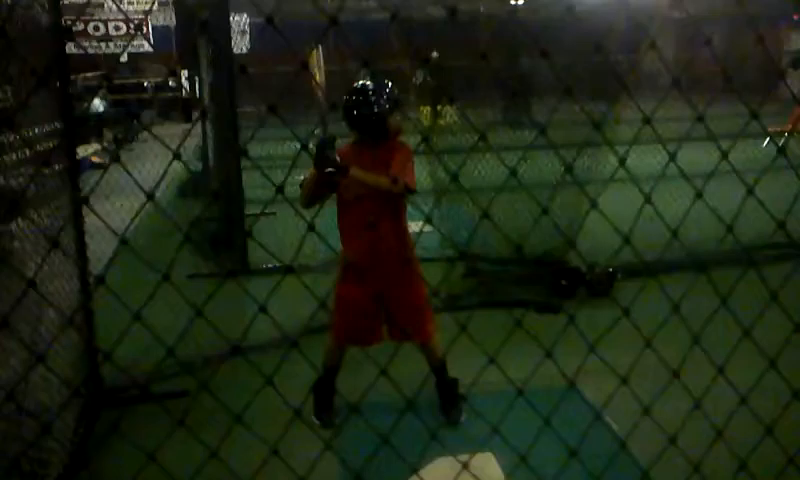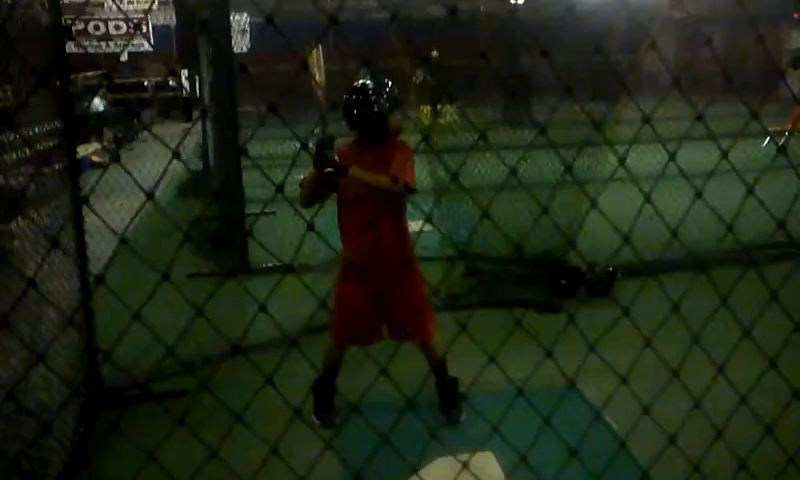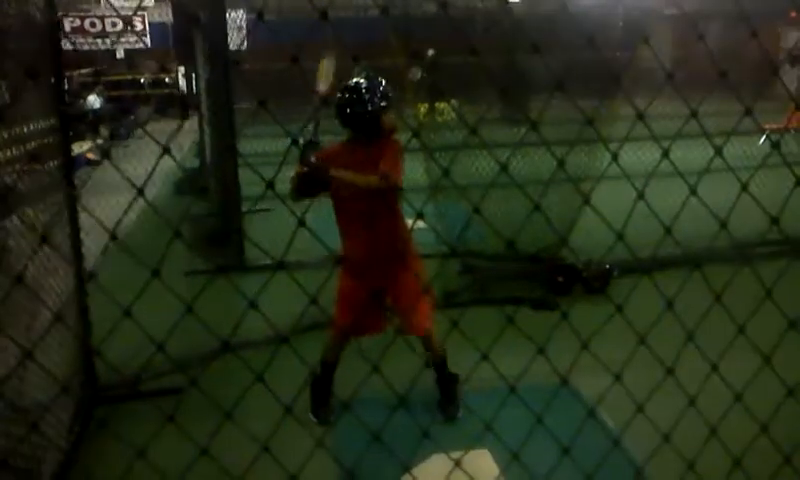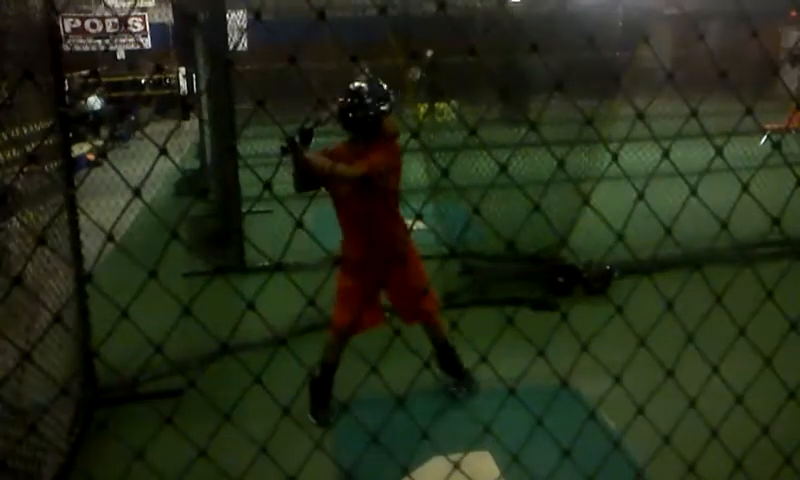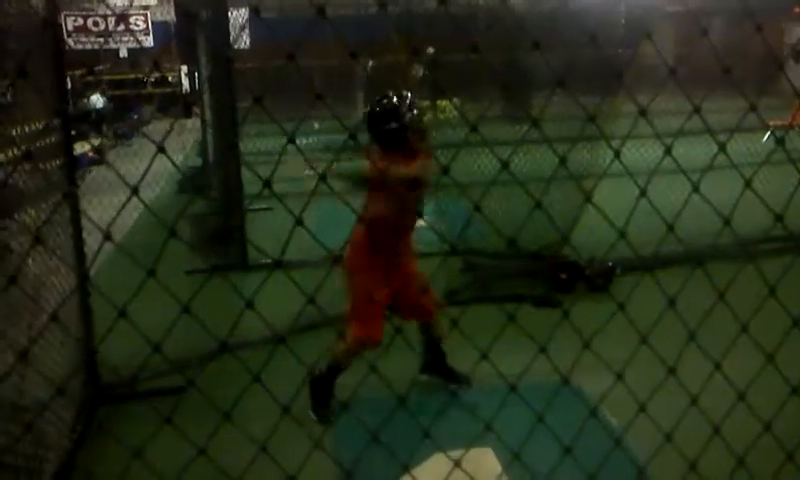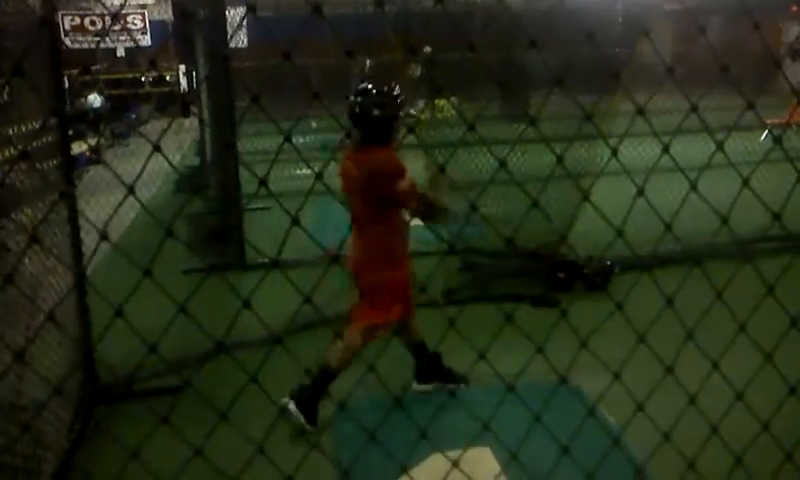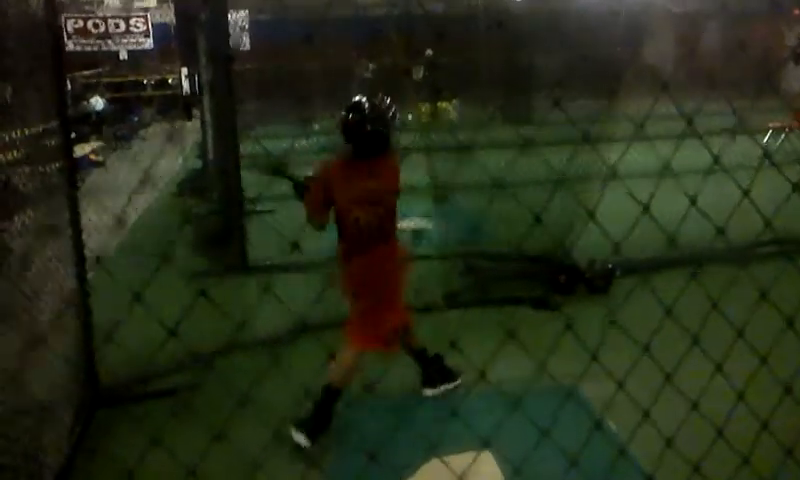
dt=0.2s
person 1, frame 1
left shoulder: (398, 150)
right shoulder: (341, 155)
left elbow: (396, 187)
right elbow: (307, 200)
left wrist: (348, 170)
right wrist: (319, 165)
left hip: (398, 262)
right hip: (357, 265)
left knee: (422, 330)
right knee: (343, 333)
left ankle: (446, 389)
right ankle: (324, 392)
person 1, frame 2
left shoulder: (399, 149)
right shoulder: (341, 155)
left elbow: (397, 186)
right elbow: (306, 200)
left wrist: (346, 170)
right wrist: (319, 165)
left hip: (398, 261)
right hip: (358, 264)
left knee: (422, 330)
right knee: (343, 333)
left ankle: (447, 389)
right ankle: (324, 392)
person 1, frame 3
left shoulder: (390, 148)
right shoulder: (333, 154)
left elbow: (380, 184)
right elbow: (297, 192)
left wrist: (330, 172)
right wrist: (308, 164)
left hip: (397, 256)
right hip: (358, 261)
left knee: (422, 325)
right knee: (342, 329)
left ankle: (446, 384)
right ankle: (322, 388)
person 1, frame 4
left shoulder: (389, 149)
right shoulder: (334, 155)
left elbow: (354, 174)
left wrist: (306, 158)
right wrist: (302, 156)
left hip: (396, 252)
right hip: (357, 258)
left knee: (428, 311)
right knee: (342, 326)
left ankle: (451, 364)
right ankle: (321, 388)
person 1, frame 5
left shoulder: (414, 155)
right shoulder: (381, 162)
left elbow: (423, 169)
right elbow: (376, 216)
left wrist: (392, 176)
left hip: (397, 253)
right hip: (369, 258)
left knee: (426, 307)
right knee: (363, 335)
left ankle: (434, 362)
right ankle: (322, 383)
person 1, frame 6
left shoulder: (352, 156)
right shoulder: (385, 162)
right elbow: (414, 205)
right wrist: (432, 204)
left hip: (370, 250)
right hip: (383, 256)
left knee: (400, 311)
right knee: (366, 325)
left ankle: (428, 369)
right ankle: (310, 394)
person 1, frame 7
left shoulder: (328, 172)
right shoulder: (389, 165)
left elbow: (317, 222)
left wrist: (309, 191)
left hip: (352, 262)
right hip: (382, 261)
left knee: (395, 319)
right knee: (361, 338)
left ankle: (431, 372)
right ankle: (319, 417)
